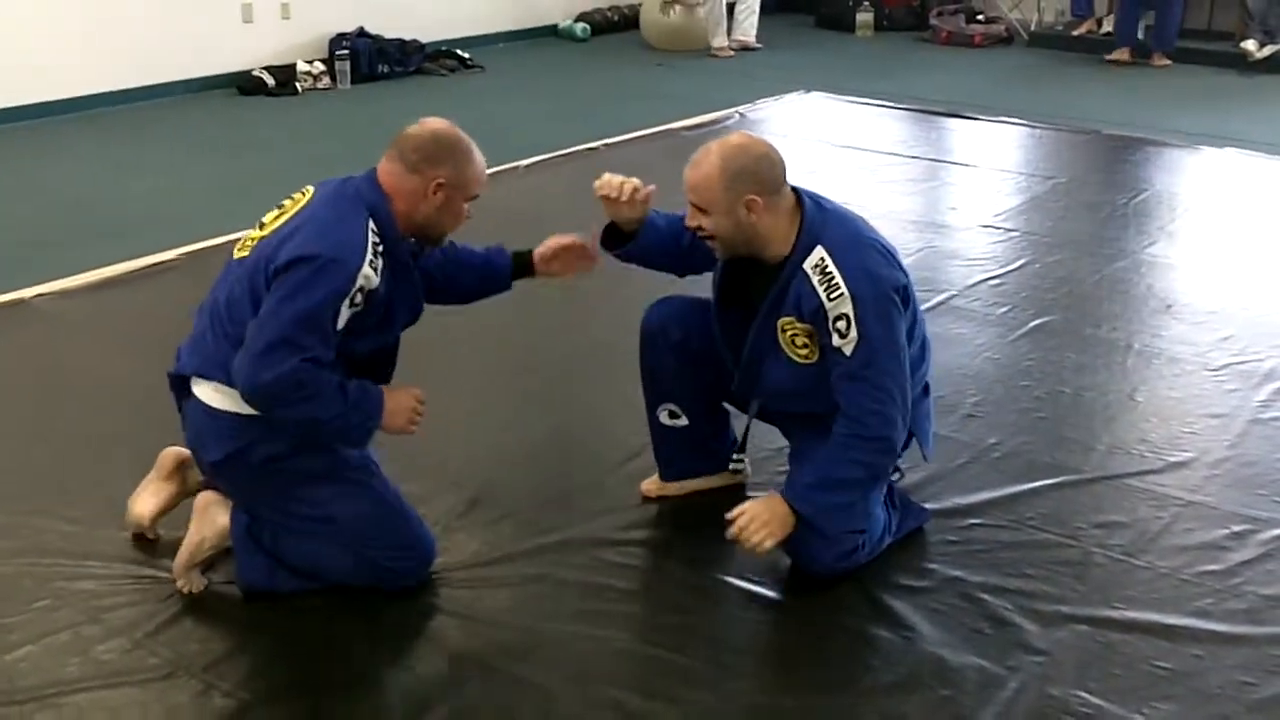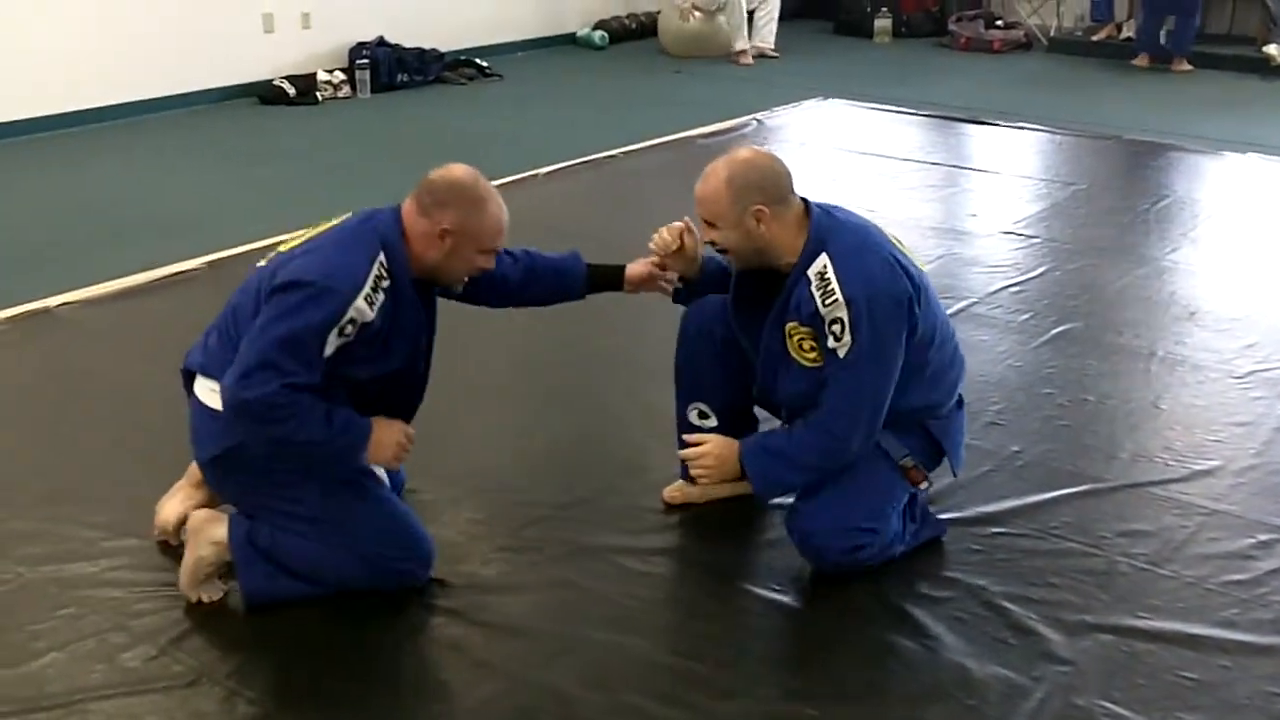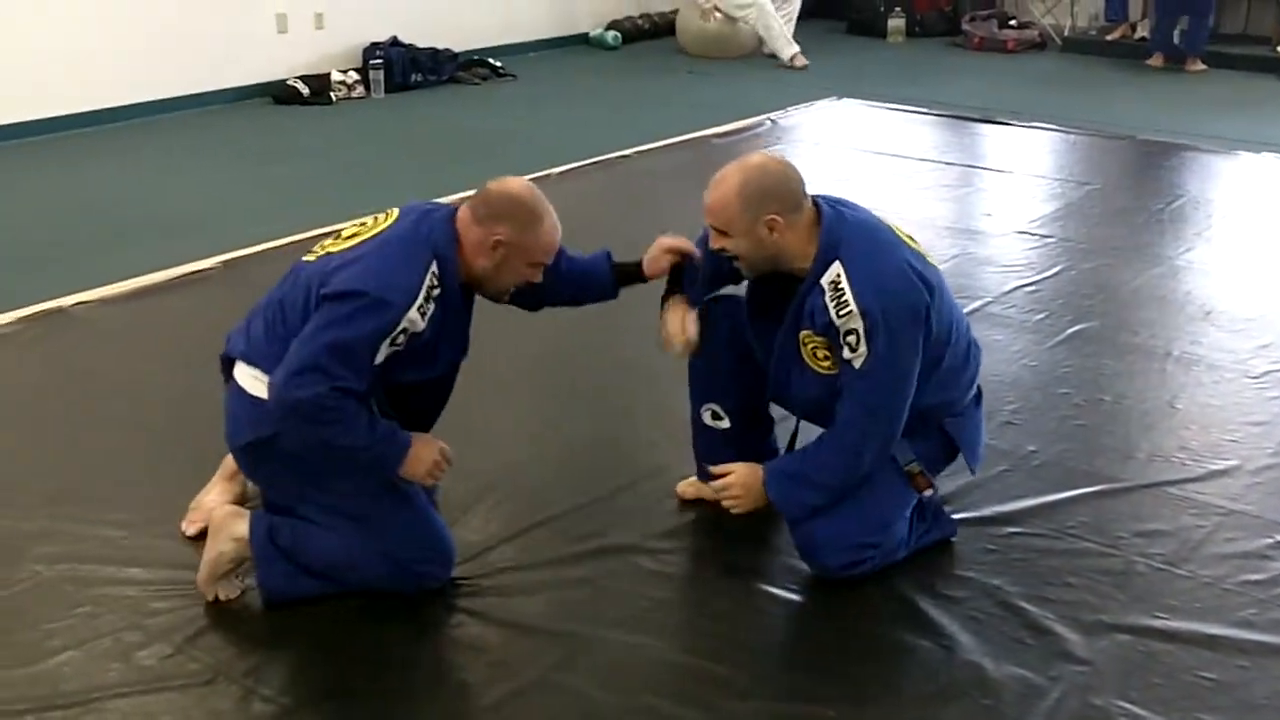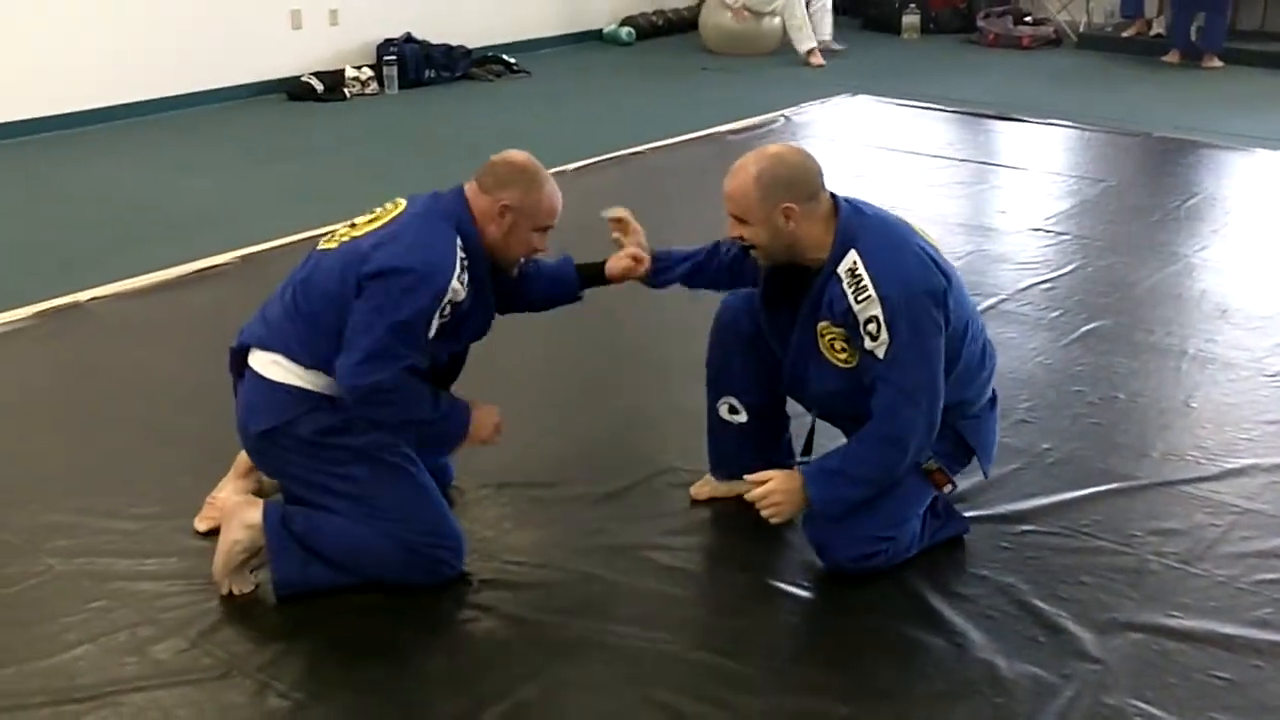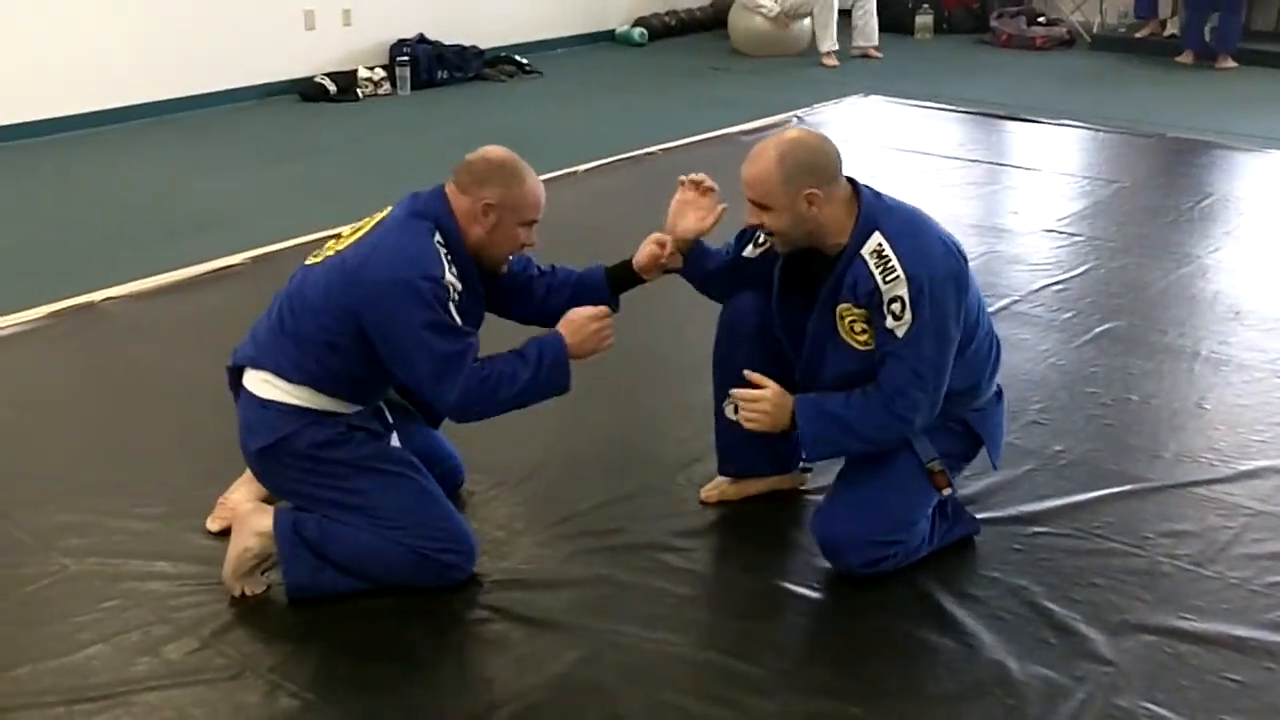
dt=0.4s
person 1, frame 1
left shoulder: (356, 202)
right shoulder: (337, 254)
left elbow: (425, 267)
right elbow: (271, 379)
left wrist: (528, 263)
right wrist: (375, 409)
left hip: (252, 406)
right hip: (254, 425)
left knee: (358, 480)
right knee: (404, 556)
left ankle: (198, 471)
right ankle: (236, 523)
person 1, frame 2
left shoulder: (399, 241)
right shoulder: (337, 285)
left elbow: (506, 274)
right elbow: (255, 396)
left wrist: (617, 278)
right wrist: (361, 436)
left hip: (286, 414)
right hip: (249, 430)
left knee: (382, 489)
right knee: (403, 560)
left ankle: (215, 482)
right ankle: (227, 537)
person 1, frame 3
left shoulder: (441, 227)
right shoulder: (387, 291)
left elbow: (545, 276)
right elbow: (304, 400)
left wrist: (636, 271)
right wrist: (398, 452)
left hip: (315, 389)
right hip: (282, 413)
left knee: (414, 490)
right knee: (423, 561)
left ankle: (251, 475)
right ankle: (248, 533)
person 1, frame 4
left shoulder: (446, 219)
right shoulder: (425, 266)
left elbow: (509, 282)
right elbow: (373, 384)
left wrist: (598, 274)
right wrist: (460, 420)
left hip: (320, 385)
right hip: (298, 403)
left knee: (433, 477)
right knee: (435, 553)
left ankle: (271, 464)
right ankle: (262, 524)
person 1, frame 5
left shoulder: (438, 225)
right shoulder: (408, 271)
left elbow: (532, 291)
right elbow: (462, 391)
left wrist: (629, 272)
right wrist: (561, 348)
left hip: (336, 396)
right hip: (297, 419)
left knee: (442, 478)
right knee: (445, 556)
left ankle: (280, 475)
right ankle: (272, 530)
person 2, frame 1
left shoulder: (856, 280)
right shoulder: (746, 227)
left elbow: (874, 424)
right elbow: (684, 244)
left wrist: (794, 505)
right wrist: (630, 223)
left hip: (851, 413)
left knee: (816, 546)
right knee: (669, 325)
left ankle: (881, 499)
right ankle: (703, 465)
person 2, frame 2
left shoulder: (861, 286)
right shoulder: (779, 236)
left elbow: (844, 428)
right elbow: (738, 291)
left wrist: (746, 460)
right wrist: (692, 269)
left hip: (893, 420)
left knee: (824, 537)
right knee: (706, 320)
left ankle: (905, 512)
right ankle: (722, 474)
person 2, frame 3
left shoulder: (875, 293)
right shoulder: (803, 221)
left elbow: (865, 434)
right elbow: (712, 252)
left wrist: (772, 486)
right wrist: (680, 298)
left hip: (913, 417)
right hip: (835, 385)
left knee: (830, 547)
right knee: (718, 323)
left ankle: (918, 514)
right ankle: (733, 470)
person 2, frame 4
left shoulder: (893, 285)
right shoulder: (799, 236)
left elbow: (902, 428)
right elbow: (738, 262)
left wrist: (811, 488)
right wrist: (653, 261)
left hip: (930, 420)
right hip: (855, 388)
left knee: (842, 542)
right knee: (739, 317)
left ankle: (926, 504)
right ankle: (750, 467)
person 2, frame 5
left shoulder: (914, 266)
right shoulder: (797, 226)
left elbow: (904, 406)
right elbow: (735, 279)
left wrist: (794, 415)
right wrist: (686, 245)
left hip: (932, 412)
right hip: (853, 377)
left knee: (850, 543)
right knee: (745, 314)
left ankle: (938, 511)
right ankle: (765, 467)
